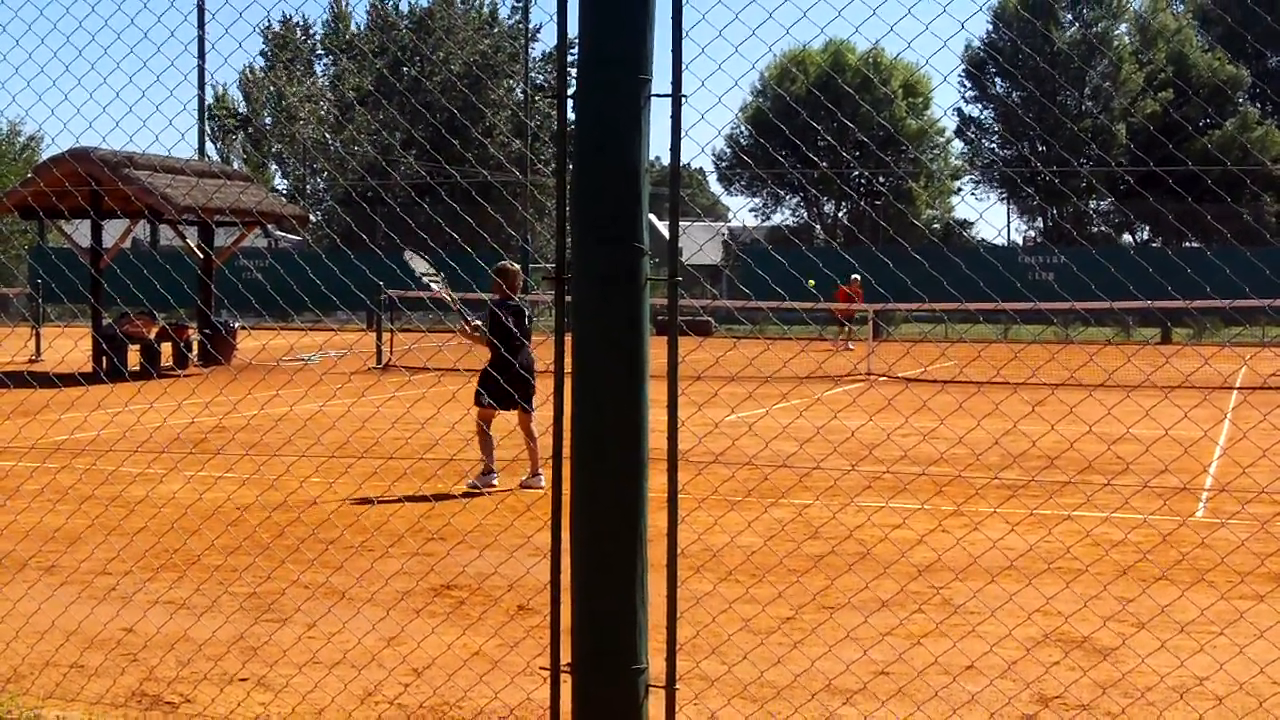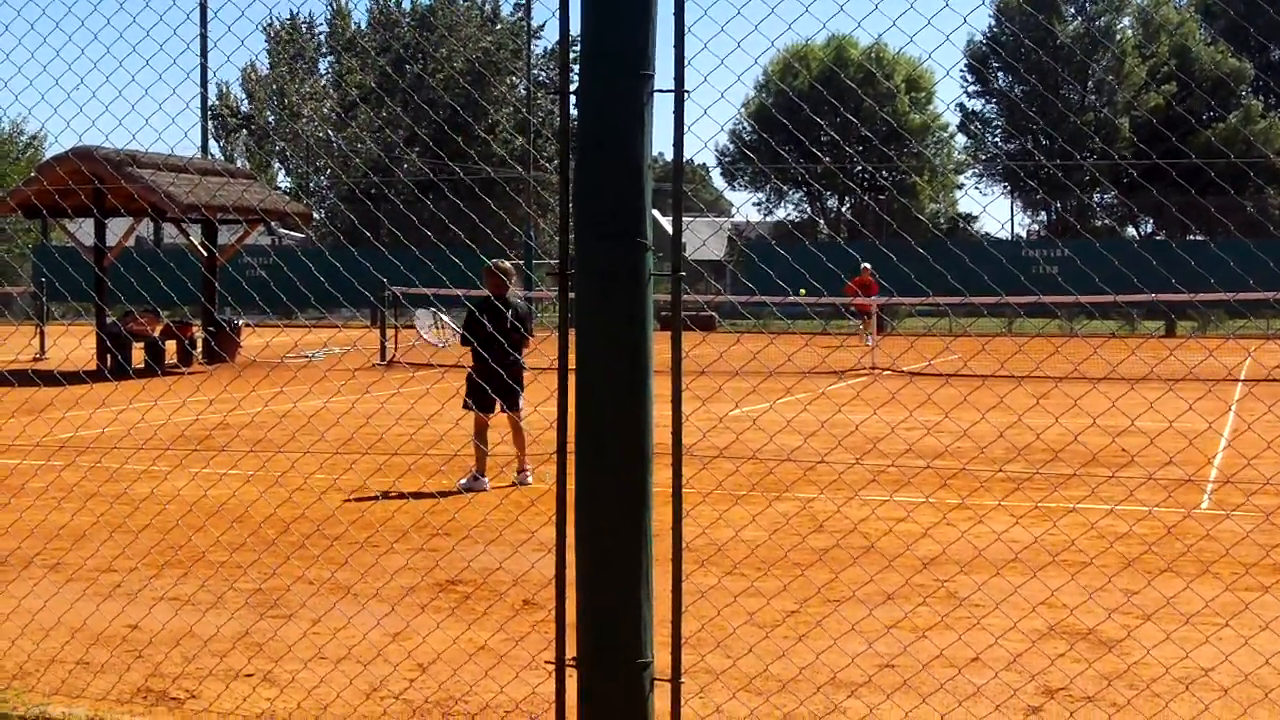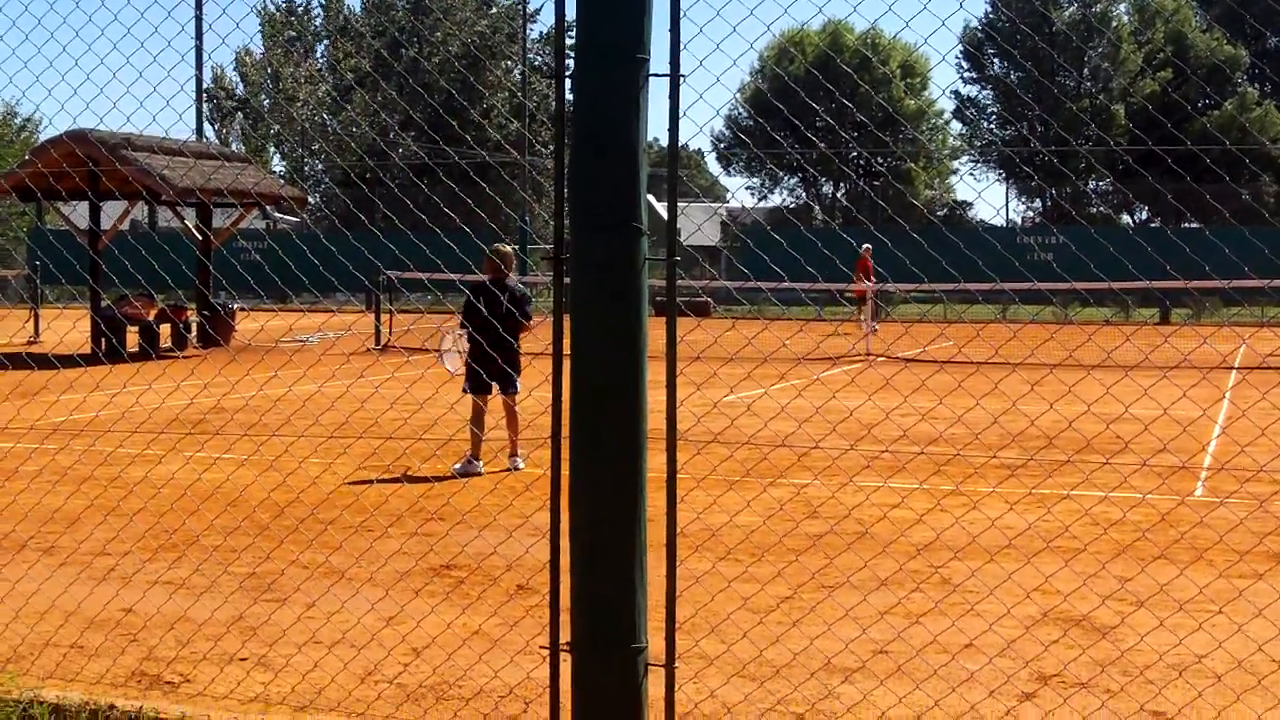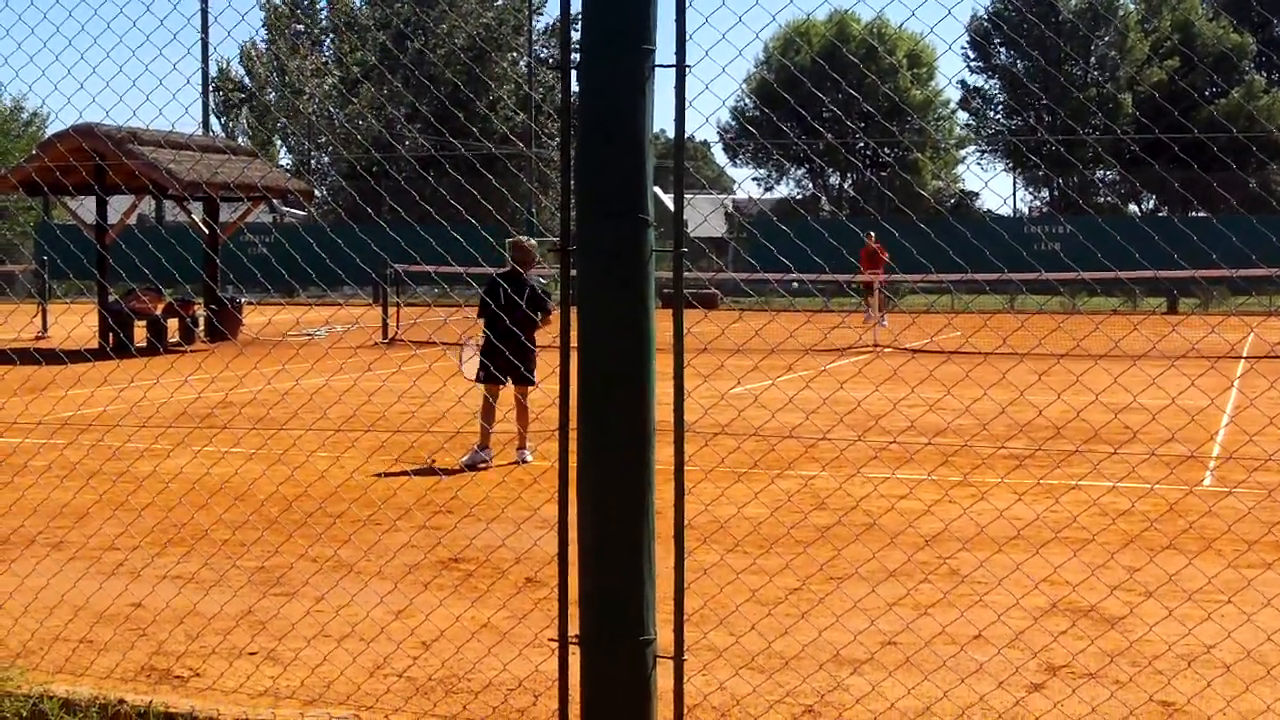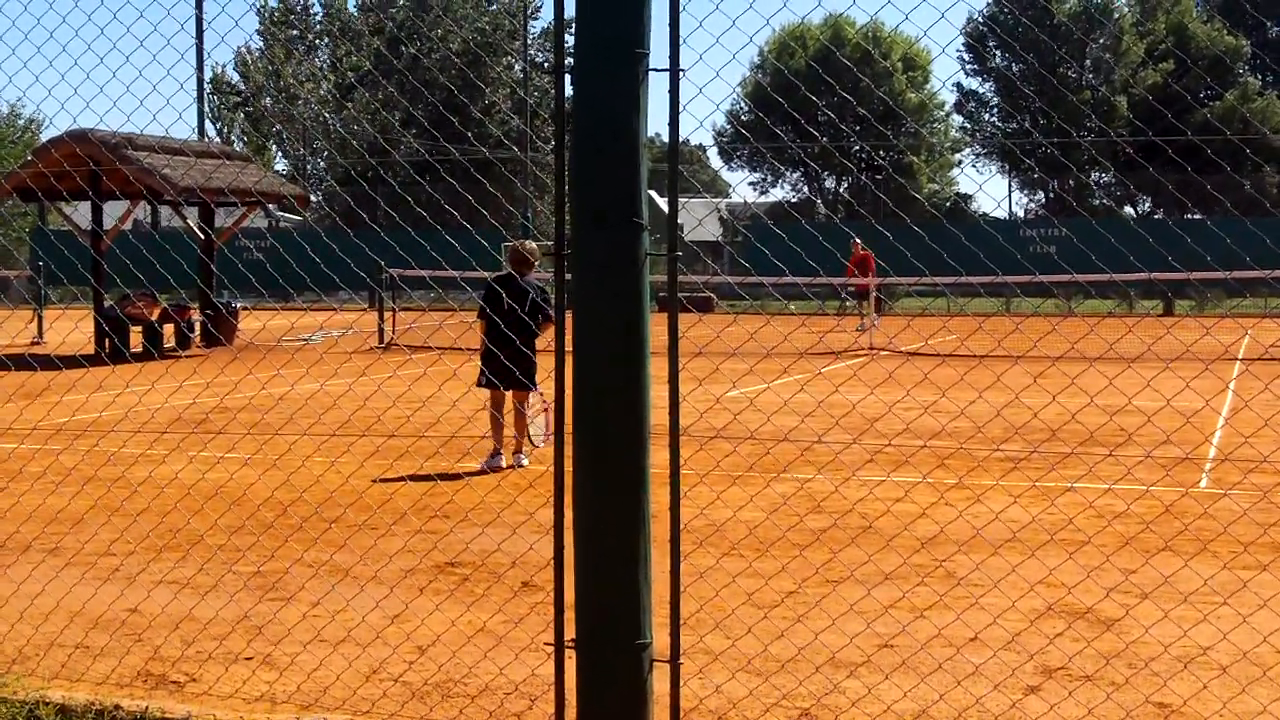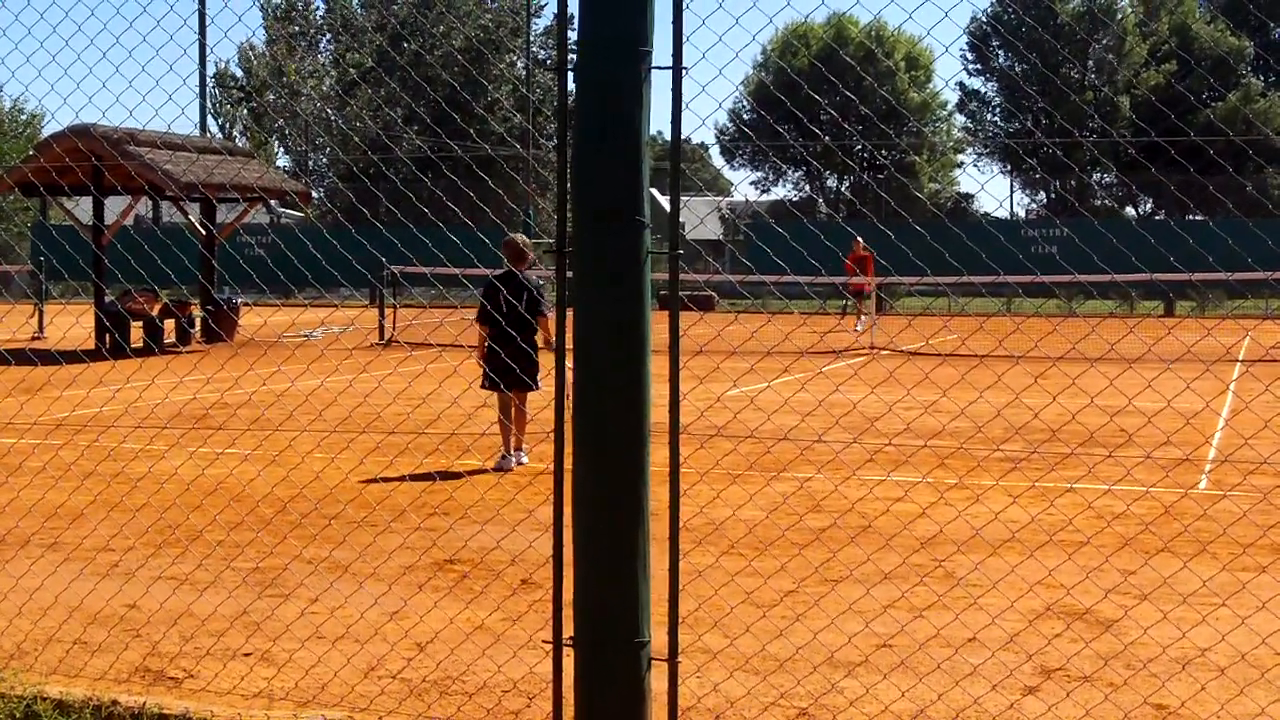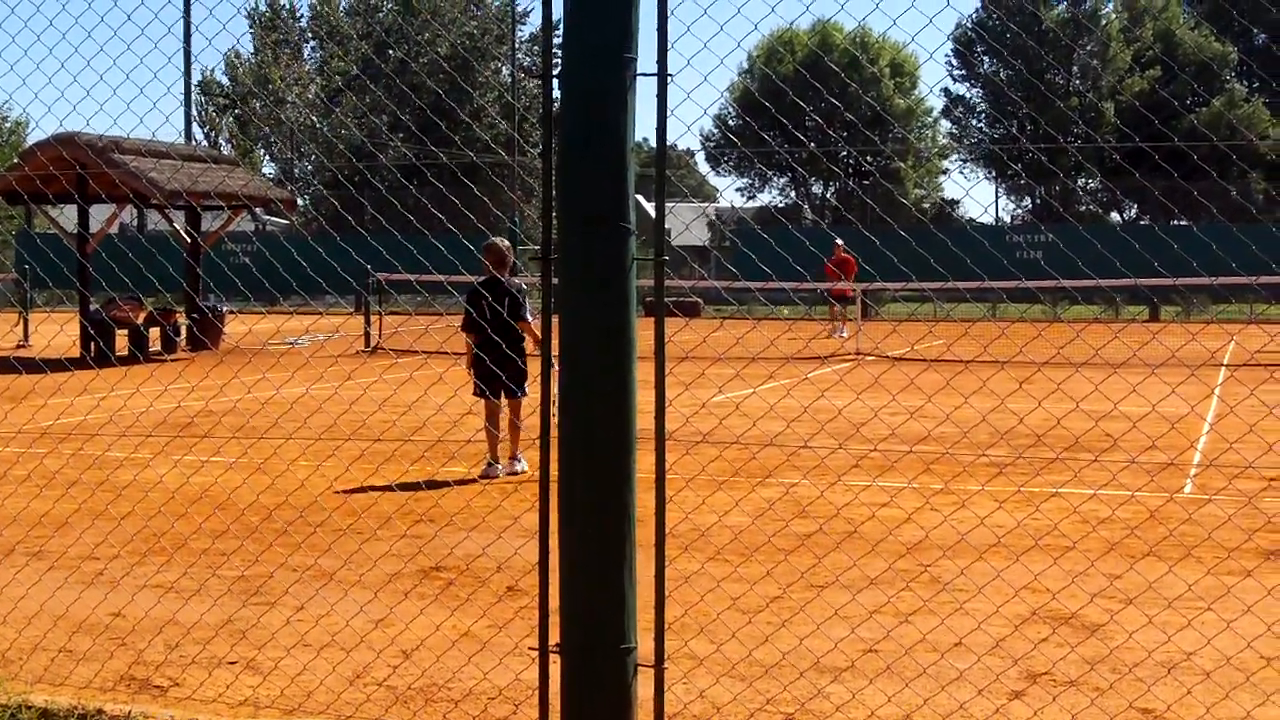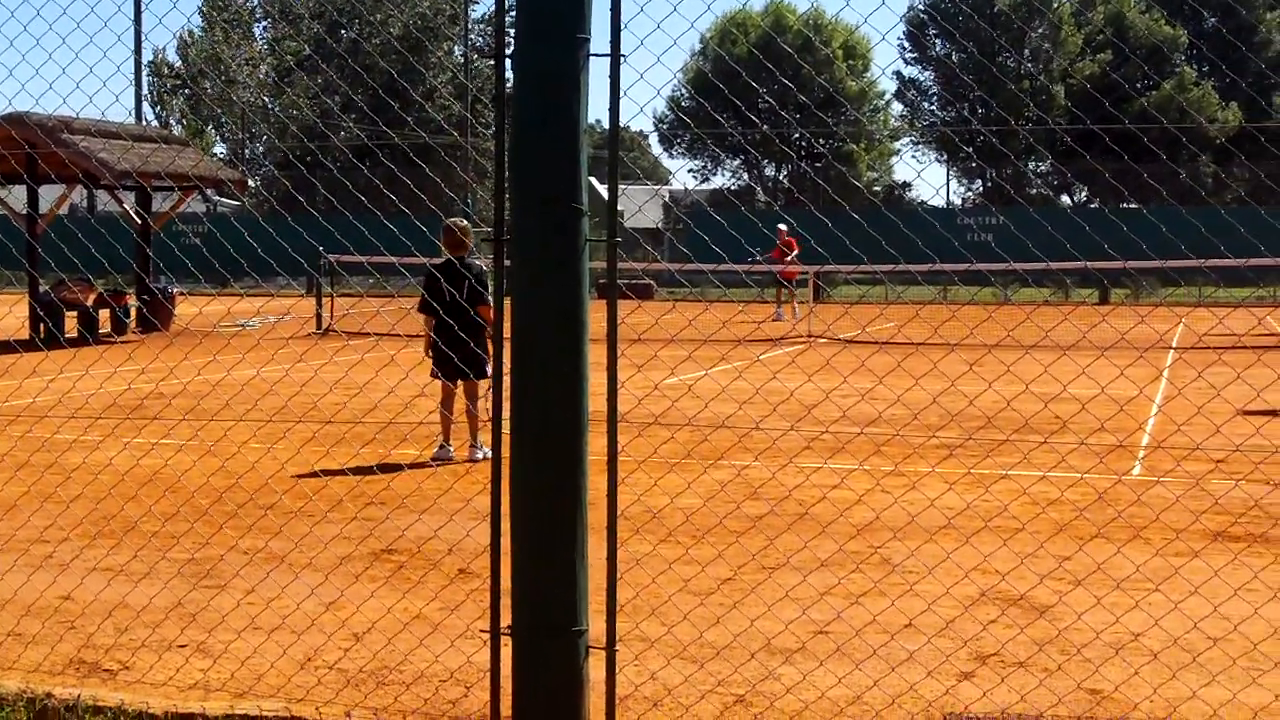
dt=0.3s
person 1, frame 1
left shoulder: (497, 307)
right shoulder: (524, 308)
left elbow: (488, 340)
left wrist: (469, 332)
right wrist: (481, 326)
left hip: (500, 371)
right hip: (524, 368)
left knee: (484, 420)
right knee: (526, 422)
left ankle: (489, 472)
right ankle: (535, 474)
person 1, frame 2
left shoulder: (479, 308)
right shoulder: (521, 308)
left elbow: (467, 342)
right elbow: (527, 342)
left hip: (484, 371)
right hip: (512, 371)
left knee: (481, 422)
right knee: (516, 420)
left ankle: (480, 476)
right ankle: (523, 470)
person 1, frame 3
left shoulder: (477, 291)
right shoulder: (518, 291)
left elbow: (467, 325)
right elbow: (526, 324)
left hip: (480, 354)
right hip: (508, 355)
left knee: (478, 407)
right knee: (510, 405)
left ankle: (474, 459)
right ankle: (515, 456)
person 1, frame 4
left shoulder: (495, 280)
right shoulder: (535, 285)
left elbow: (484, 315)
right elbow: (546, 317)
right wrist: (528, 328)
left hip: (494, 345)
right hip: (522, 347)
left knee: (490, 397)
right knee: (521, 398)
left ankle: (483, 448)
right ankle: (523, 449)
person 1, frame 5
left shoulder: (495, 283)
right shoulder: (537, 288)
left elbow: (484, 318)
right elbow: (547, 321)
left wrist: (484, 343)
right wrist: (530, 336)
left hip: (496, 349)
right hip: (523, 351)
left knee: (496, 402)
right knee: (520, 403)
left ankle: (497, 452)
right ankle: (519, 453)
person 1, frame 6
left shoulder: (493, 283)
right shoulder: (533, 283)
left elbow: (484, 322)
right elbow: (541, 317)
left wrist: (481, 348)
right wrist: (548, 336)
left hip: (498, 350)
right hip: (525, 349)
left knee: (504, 403)
right knee: (520, 402)
left ankle: (508, 454)
right ankle: (518, 450)
person 1, frame 7
left shoulder: (476, 290)
right shoulder: (516, 287)
left elbow: (470, 329)
right elbow: (523, 321)
left wrist: (470, 355)
right wrist: (537, 339)
left hip: (486, 357)
right hip: (513, 355)
left knee: (491, 410)
right knee: (514, 408)
left ankle: (494, 463)
right ankle: (515, 458)
person 1, frame 8
left shoulder: (435, 271)
right shoulder: (477, 269)
left elbow: (428, 312)
right elbow: (483, 306)
left wrist: (428, 338)
right wrist: (491, 327)
left hip: (444, 339)
right hip: (472, 338)
left knee: (447, 393)
right knee: (471, 393)
left ankle: (446, 445)
right ankle: (475, 445)
